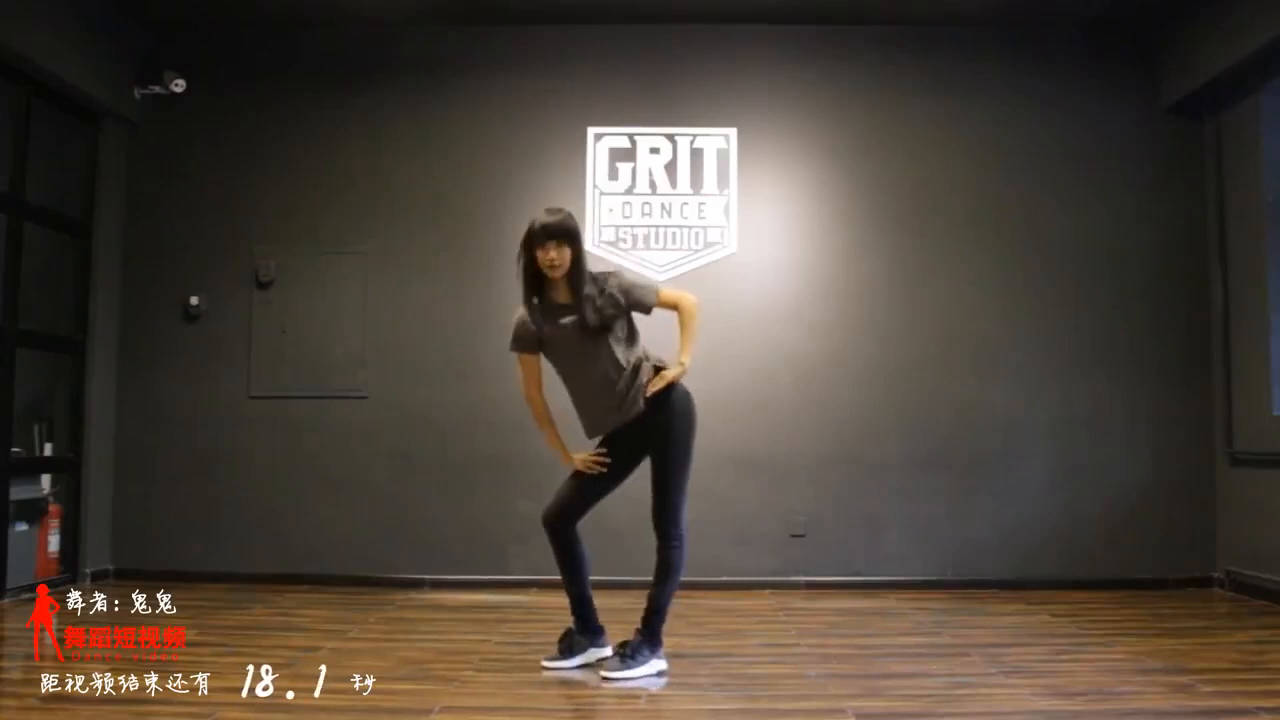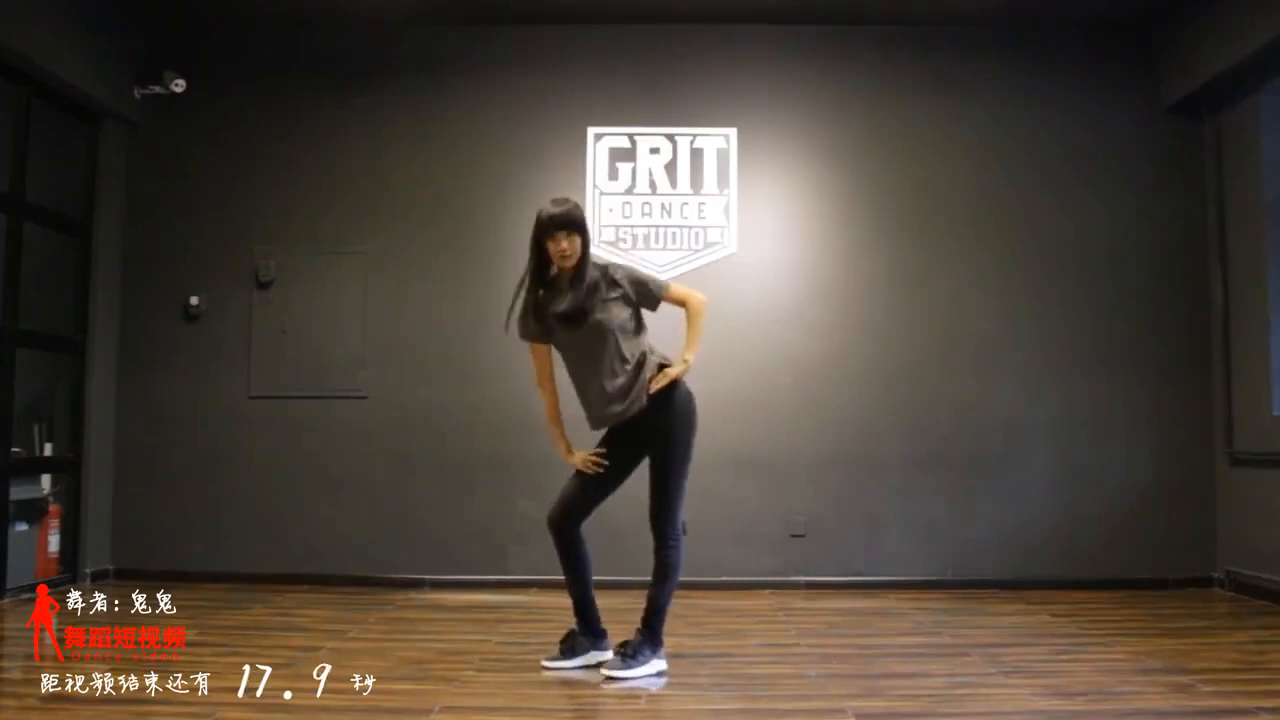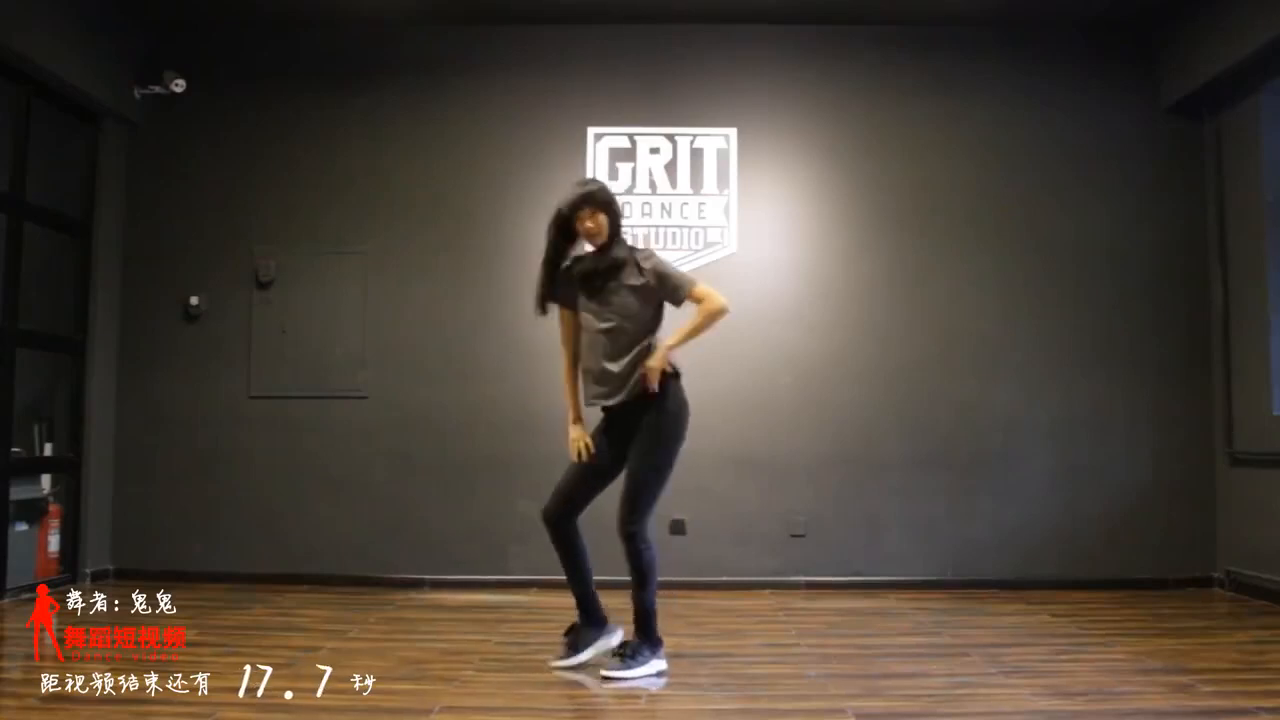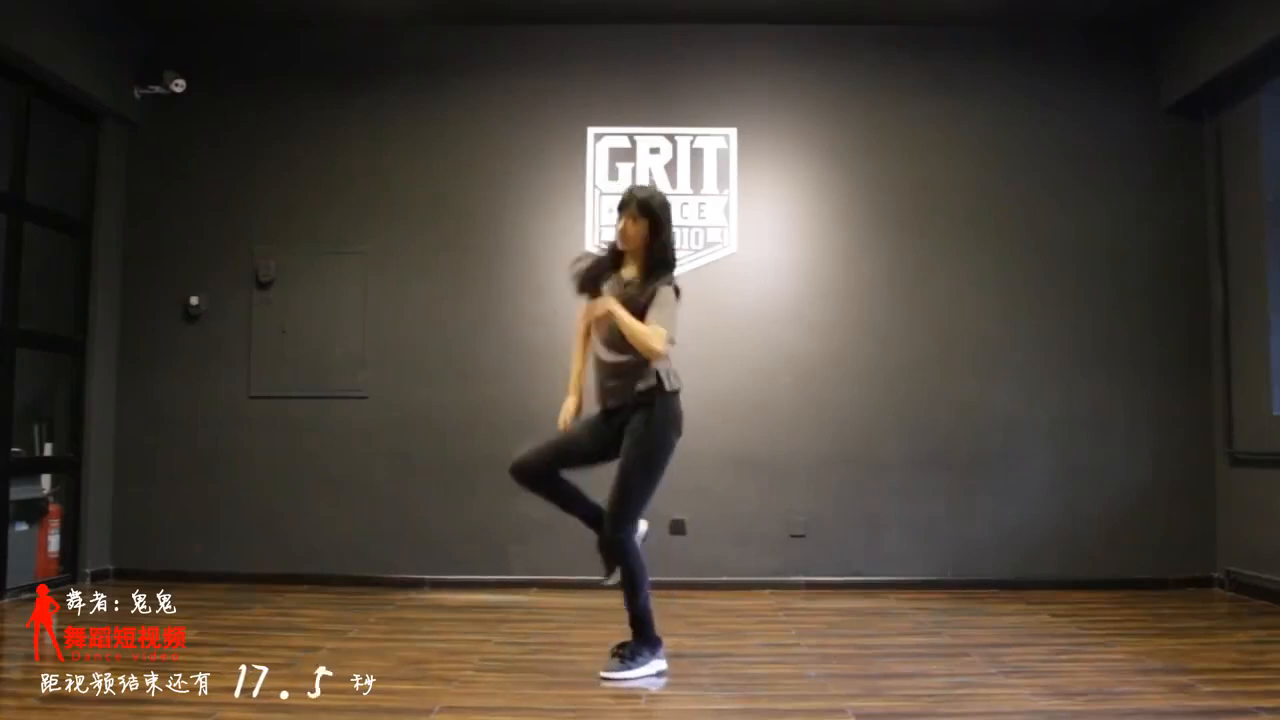
dt=0.2s
person 1, frame 1
left shoulder: (608, 289)
right shoulder: (530, 320)
left elbow: (686, 301)
right elbow: (533, 395)
left wrist: (682, 364)
right wrist: (566, 455)
left hip: (664, 411)
right hip: (618, 432)
left knee: (668, 529)
right knee: (558, 519)
left ankle: (649, 645)
right ankle: (589, 634)
person 1, frame 2
left shoulder: (618, 280)
right shoulder: (539, 307)
left elbow: (695, 300)
right elbow: (545, 385)
left wrist: (686, 361)
right wrist: (567, 450)
left hip: (665, 408)
right hip: (620, 426)
left knee: (665, 529)
right knee: (562, 520)
left ankle: (649, 645)
right ankle: (591, 636)
person 1, frame 3
left shoulder: (645, 267)
right shoulder: (570, 277)
left elbow: (717, 304)
right elbow: (570, 351)
left wrist: (666, 348)
right wrist: (574, 422)
left hip: (658, 406)
right hip: (614, 415)
left knee: (631, 524)
right knee: (557, 512)
left ankle: (648, 645)
right ankle: (594, 625)
person 1, frame 4
left shoulder: (660, 285)
right shoulder: (601, 270)
left elbow: (655, 348)
right elbow: (585, 334)
left wrist: (615, 310)
right wrist: (572, 397)
left hip: (652, 412)
right hip: (613, 411)
left knee: (616, 526)
right knee: (527, 468)
left ankle: (646, 646)
right ankle: (619, 535)
